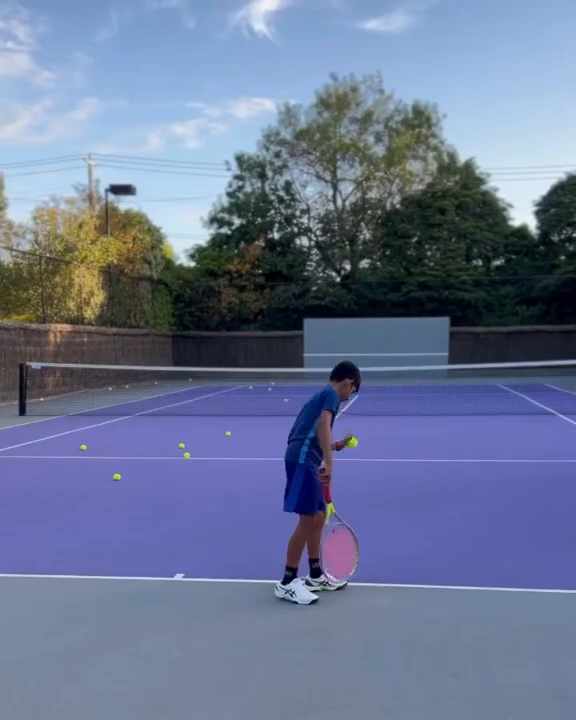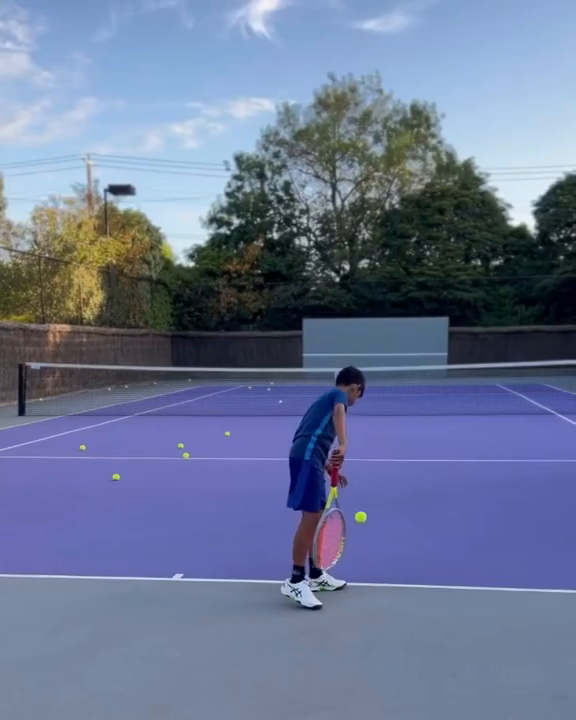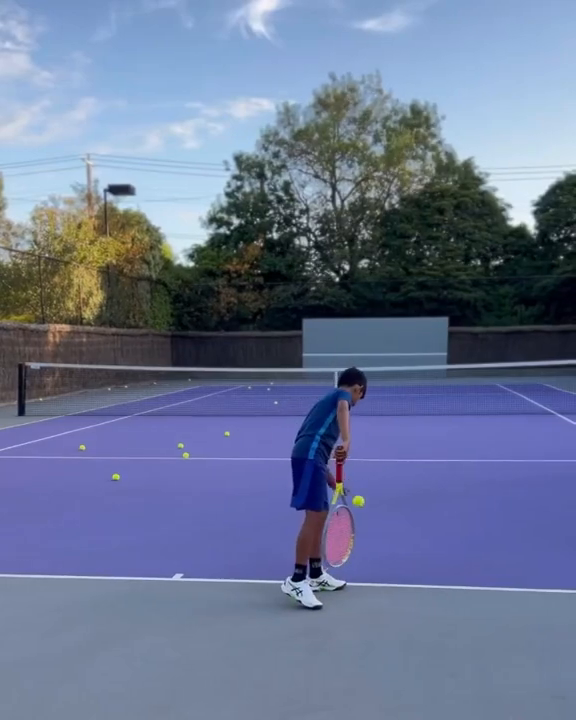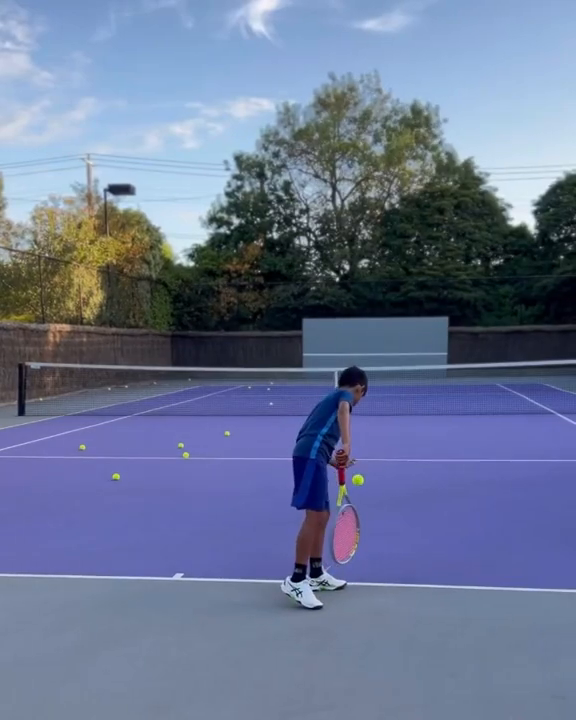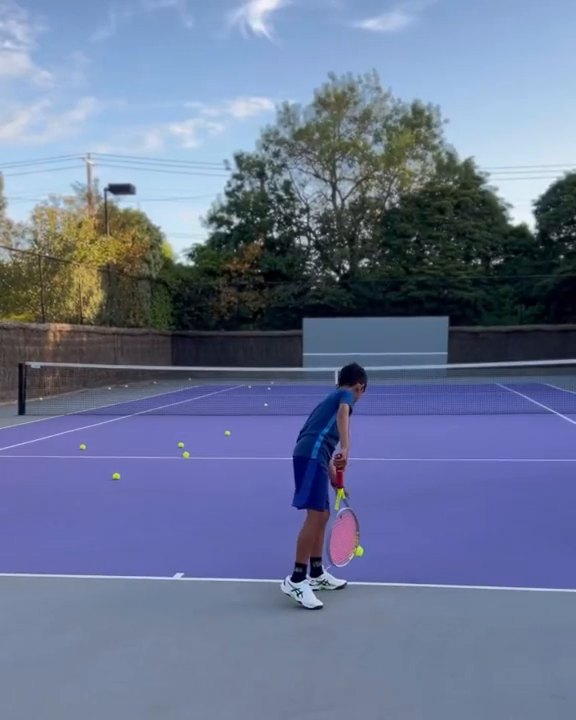
dt=0.3s
person 1, frame 1
left shoulder: (322, 395)
right shoulder: (331, 395)
right elbow: (322, 426)
left wrist: (334, 446)
right wrist: (328, 462)
left hip: (306, 460)
right hip: (302, 460)
left knee: (318, 517)
right knee: (307, 519)
left ankle: (316, 576)
right ankle: (287, 582)
person 1, frame 2
left shoulder: (327, 399)
right shoulder: (340, 395)
right elbow: (339, 412)
left wrist: (332, 469)
right wrist: (343, 445)
left hip: (309, 458)
right hip: (306, 457)
left knee: (319, 515)
right knee: (309, 517)
left ankle: (315, 575)
right ankle: (295, 581)
person 1, frame 3
left shoulder: (330, 399)
right shoulder: (343, 395)
right elbow: (343, 409)
left wrist: (330, 478)
right wrist: (346, 441)
left hip: (310, 457)
right hip: (309, 456)
left knee: (321, 515)
right knee: (313, 516)
left ankle: (315, 575)
right ankle: (296, 580)
person 1, frame 4
left shoulder: (332, 399)
right shoulder: (345, 395)
right elbow: (343, 410)
left wrist: (340, 463)
right wrist: (347, 443)
left hip: (311, 456)
right hip: (310, 455)
left knee: (322, 515)
right knee: (313, 516)
left ankle: (316, 575)
right ankle: (296, 580)
person 1, frame 5
left shoulder: (332, 398)
right shoulder: (347, 395)
right elbow: (343, 412)
left wrist: (335, 481)
right wrist: (345, 448)
left hip: (311, 455)
right hip: (311, 455)
left knee: (322, 515)
right knee: (315, 516)
left ankle: (316, 574)
right ankle: (296, 580)
